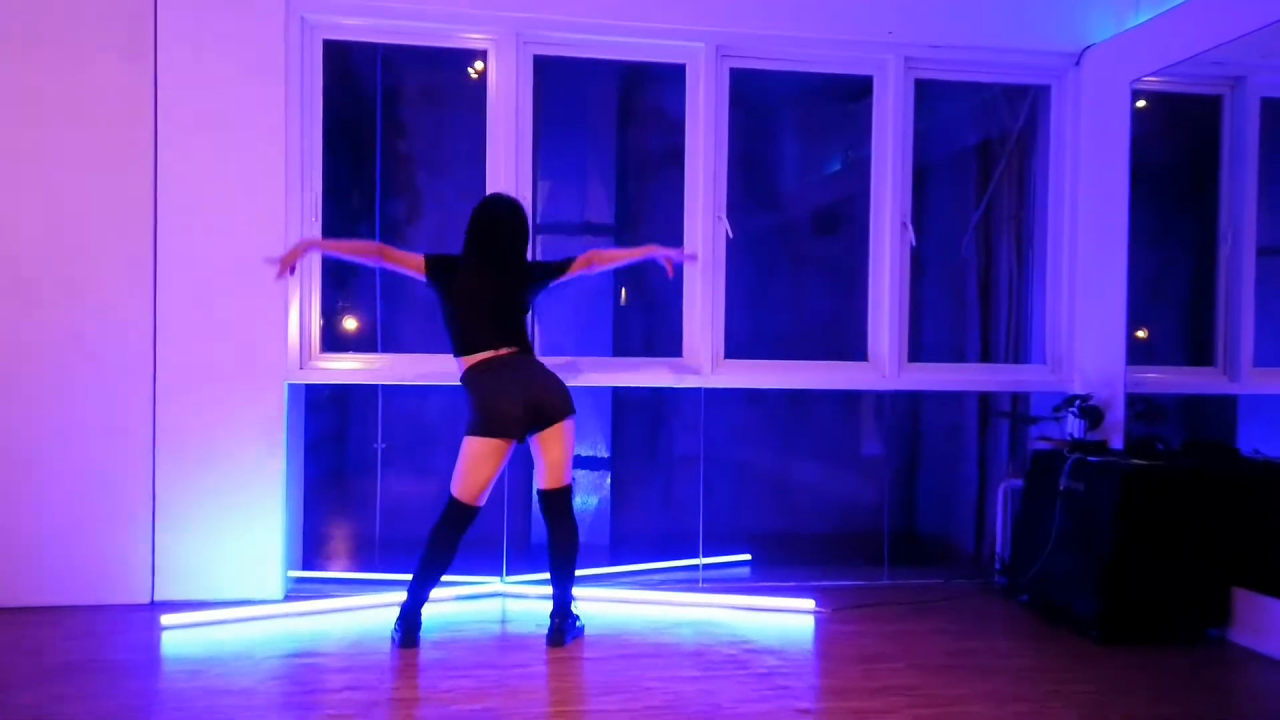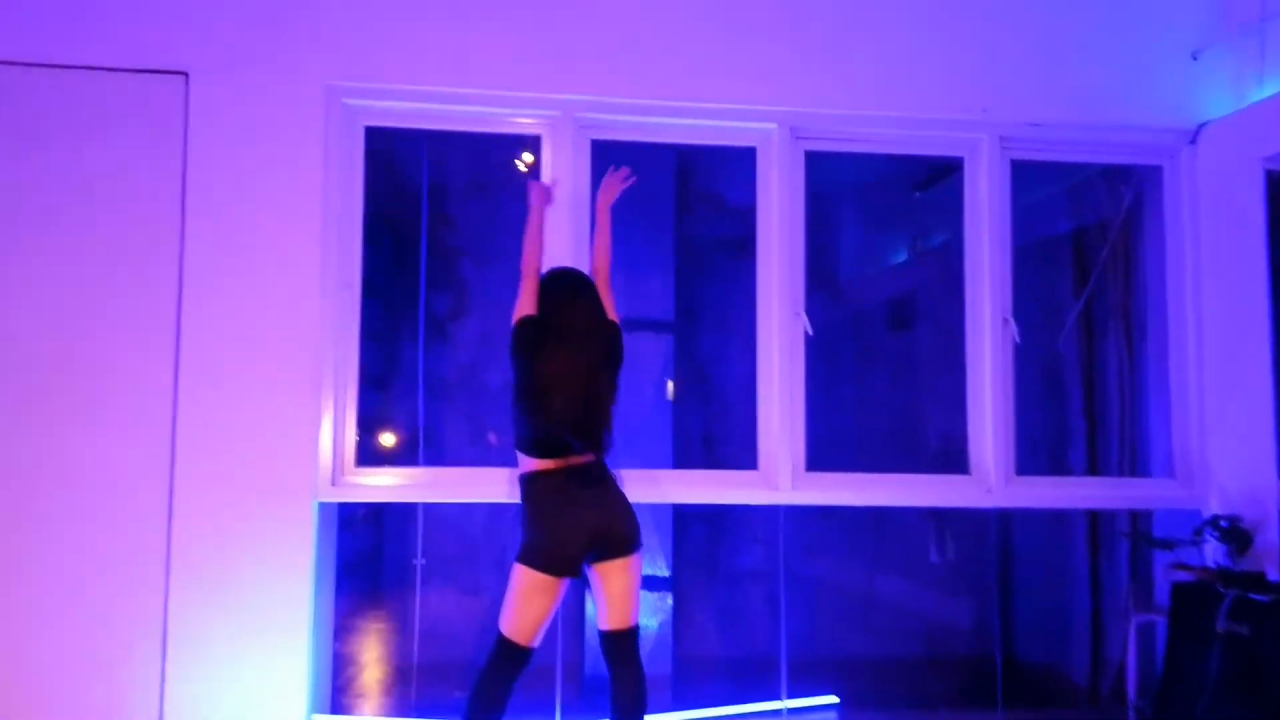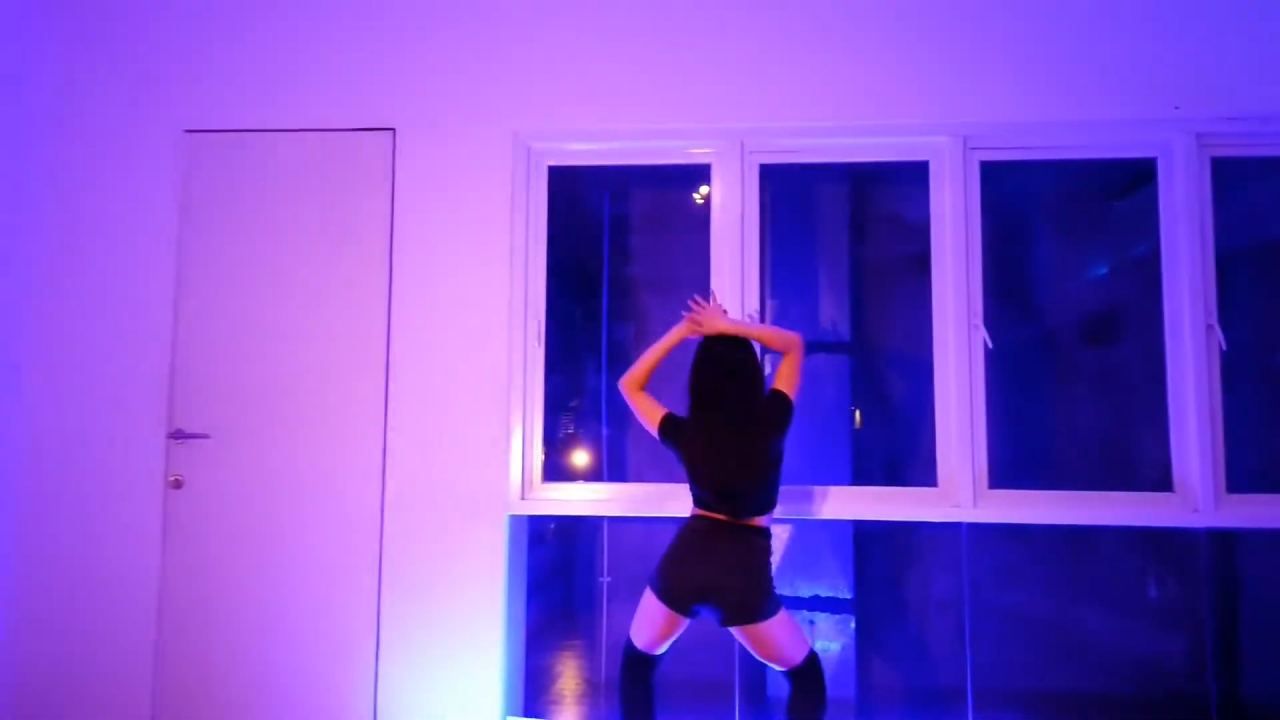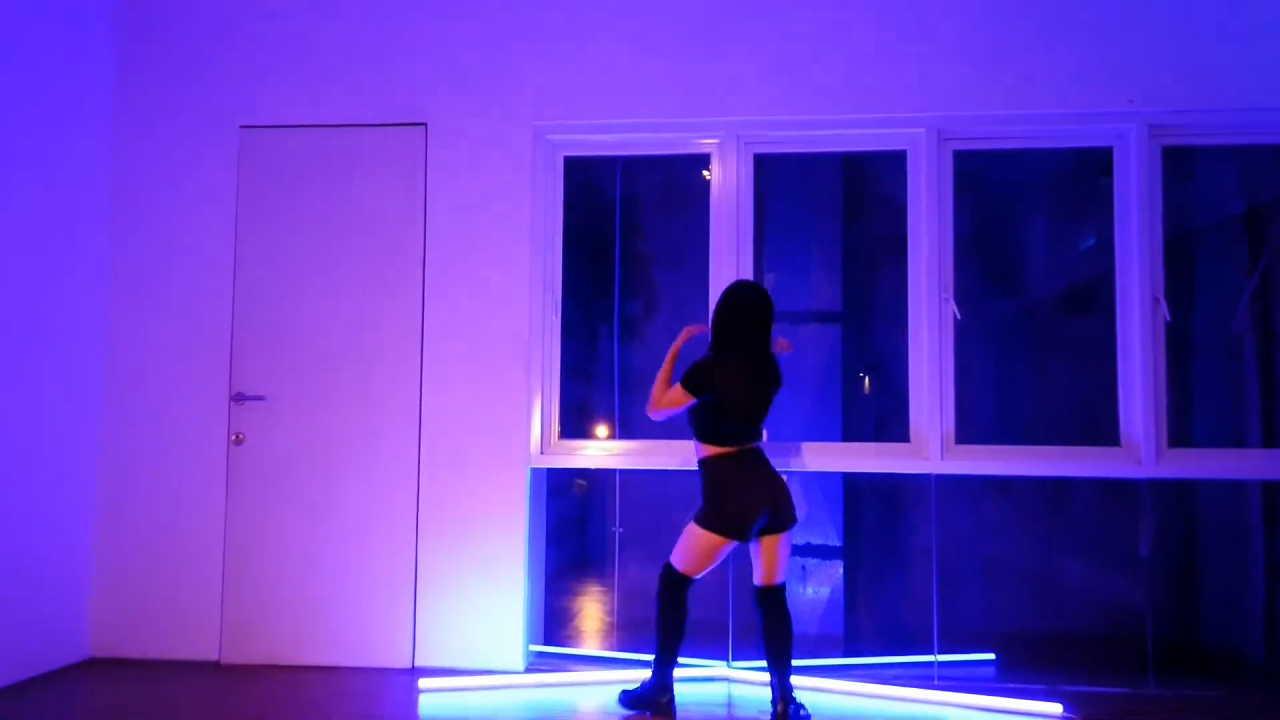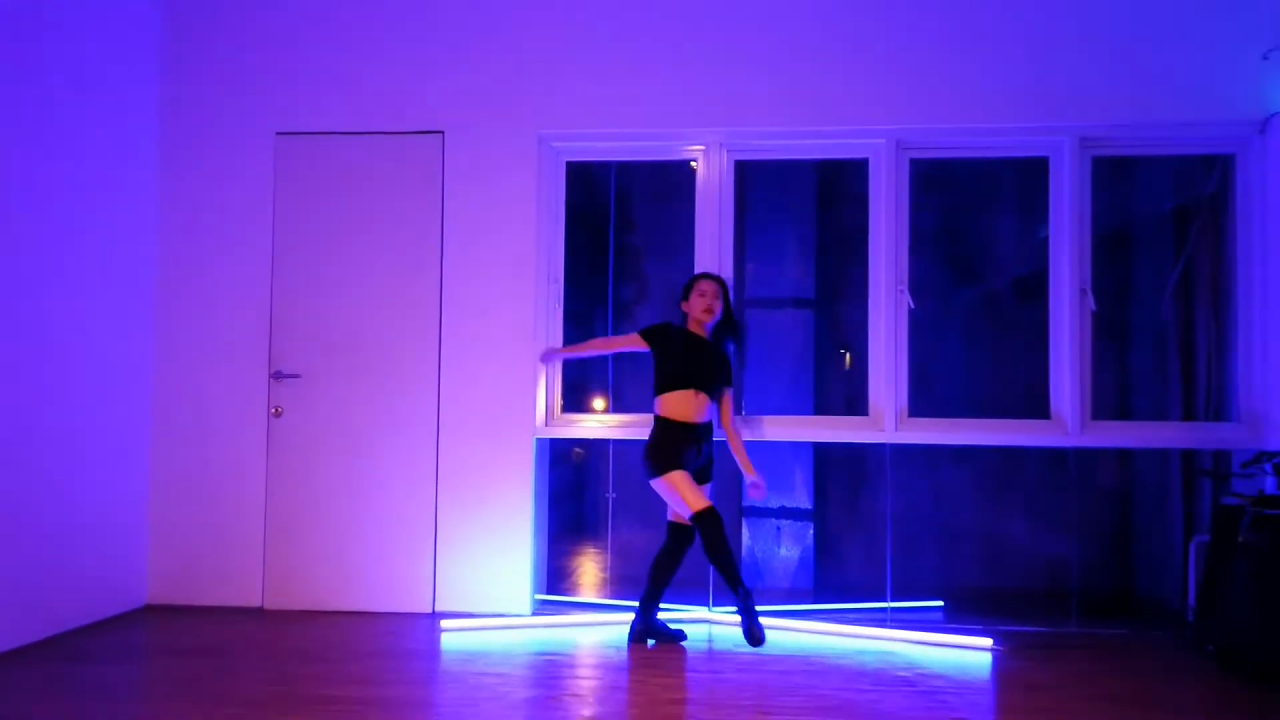
dt=0.7s
person 1, frame 1
left shoulder: (450, 273)
right shoulder: (526, 275)
left elbow: (381, 252)
right elbow: (592, 260)
left wrist: (311, 246)
right wrist: (654, 250)
left hip: (493, 397)
right hip: (544, 388)
left knee: (457, 515)
right knee: (558, 505)
left ankle: (410, 618)
right ankle: (562, 617)
person 1, frame 2
left shoulder: (530, 354)
right shoulder: (607, 352)
left elbow: (530, 275)
right elbow: (602, 278)
left wrist: (537, 206)
left hip: (552, 517)
right hip: (609, 509)
left knee: (510, 653)
right knee: (622, 648)
person 1, frame 3
left shoulder: (686, 434)
right shoulder: (771, 424)
left elbow: (629, 385)
right elbow: (795, 344)
left wrist: (681, 331)
right wrist: (731, 328)
left hip: (686, 560)
right hip: (747, 570)
left knee: (638, 660)
right knee: (806, 673)
person 1, frame 4
left shoulder: (709, 370)
right shoulder: (766, 370)
left elbow: (656, 410)
left wrist: (673, 351)
right wrist: (777, 347)
left hip: (729, 494)
right hip: (771, 489)
left knee: (674, 583)
right knee: (771, 596)
person 1, frame 5
left shoulder: (720, 358)
right shoulder: (667, 336)
left elbow: (727, 419)
right elbow: (612, 344)
left wrist: (747, 469)
right wrist: (564, 352)
left hip: (700, 451)
right hip: (665, 447)
left knee: (681, 535)
right knee: (708, 520)
